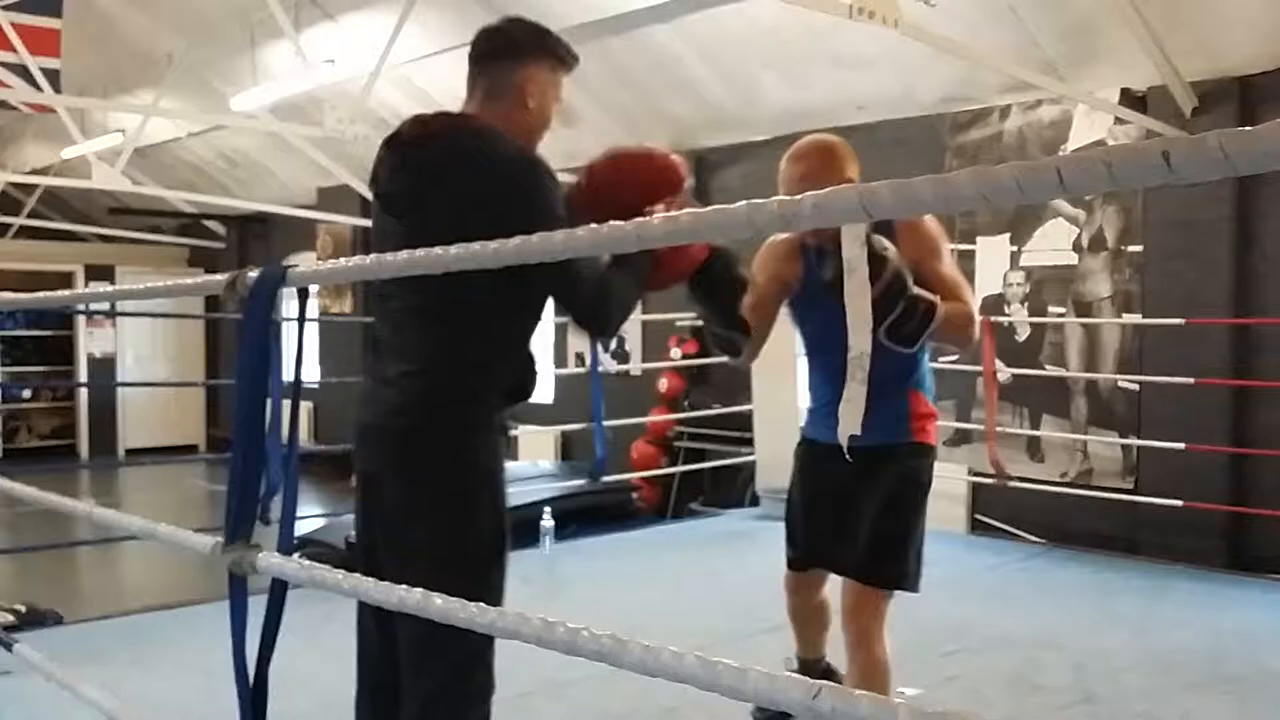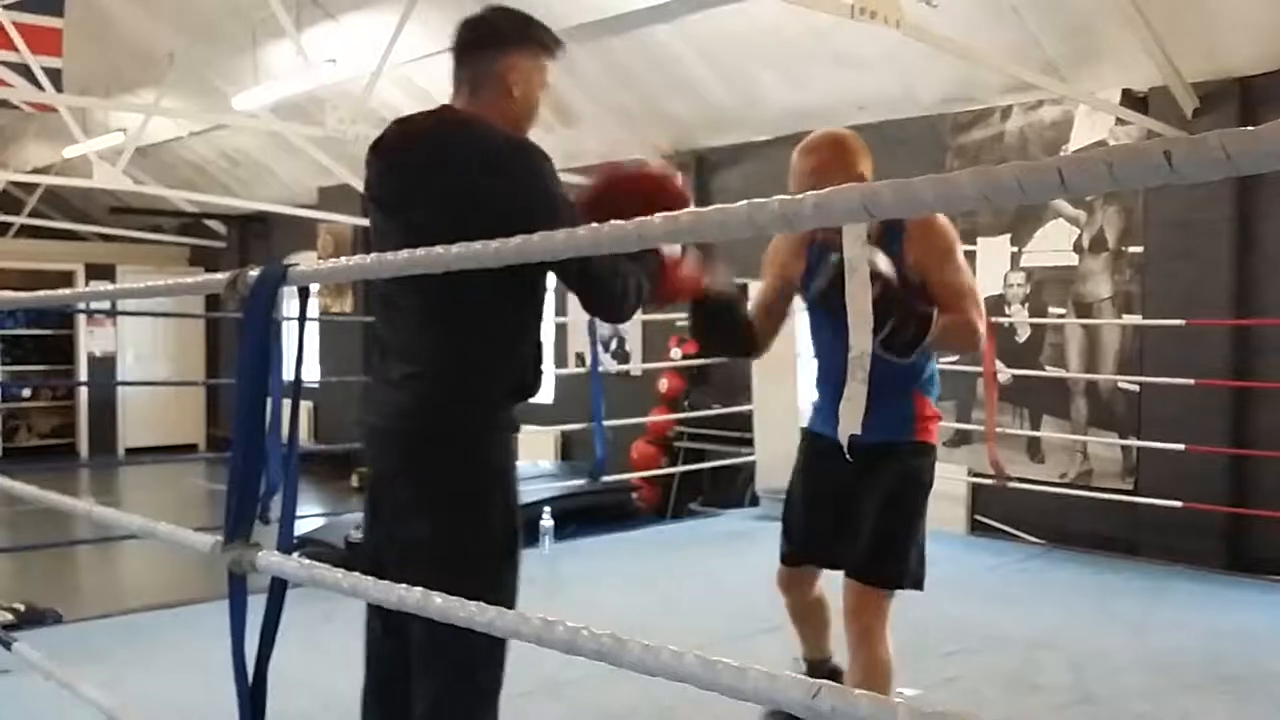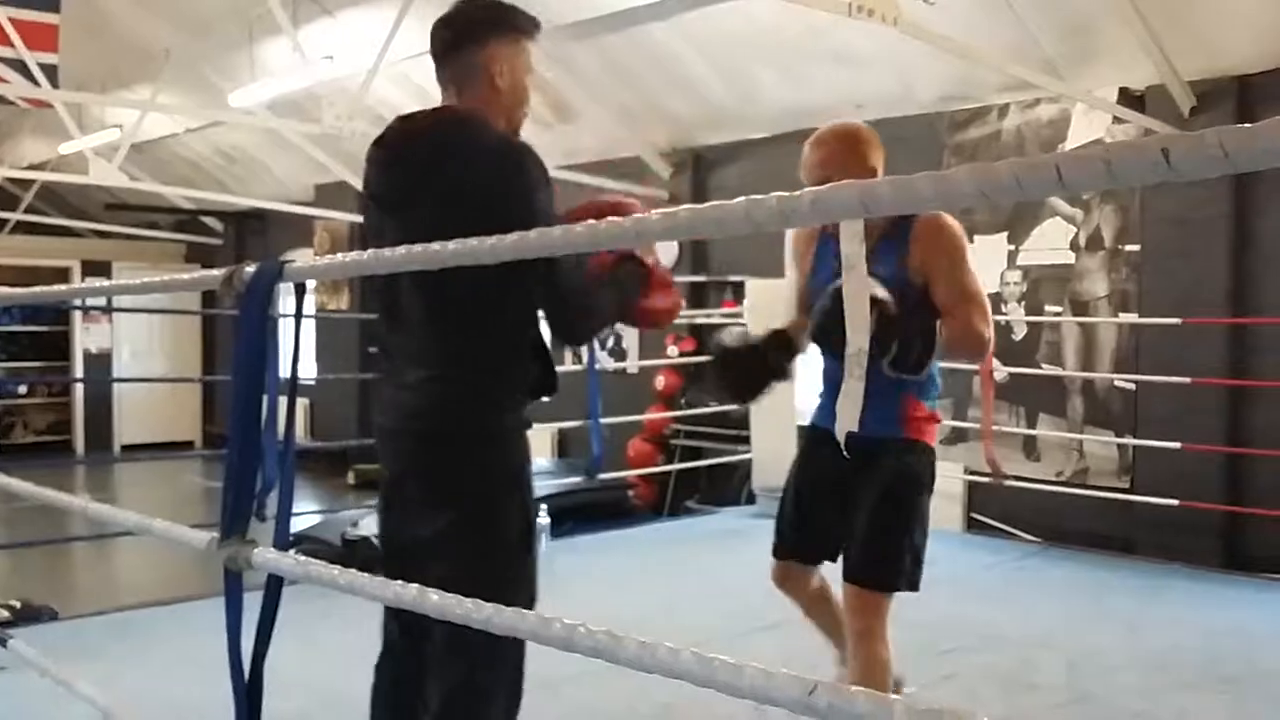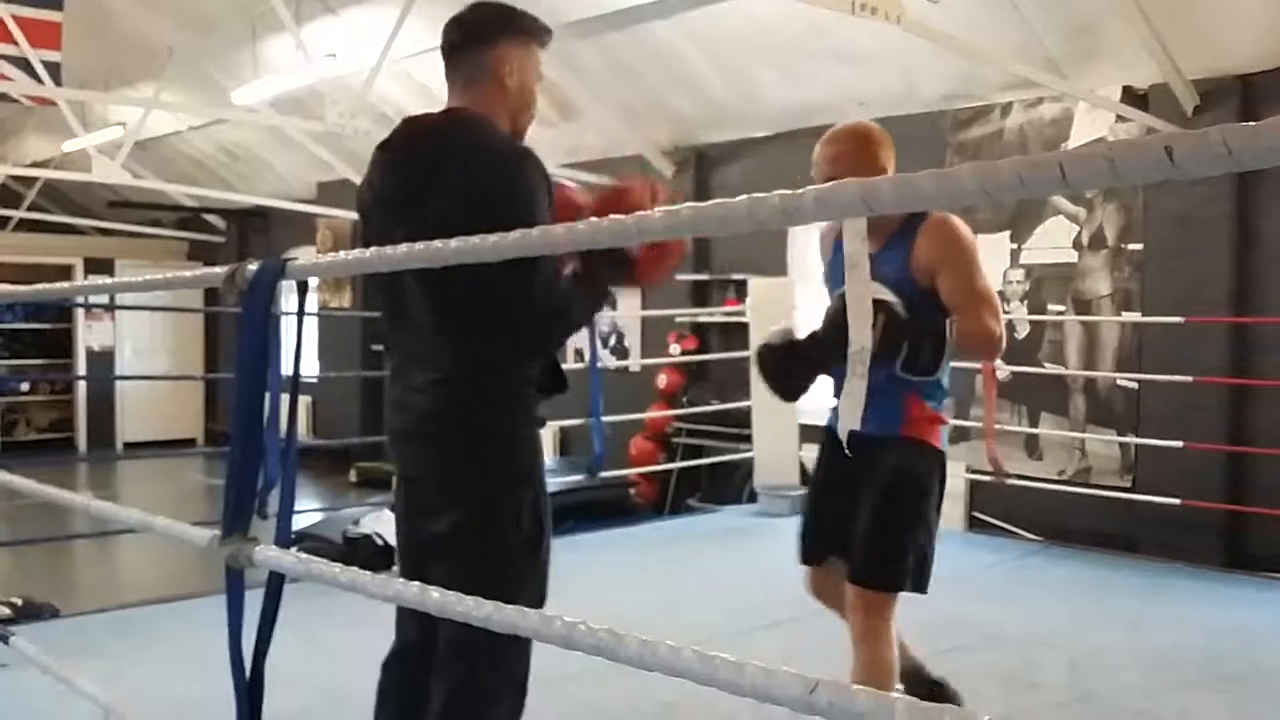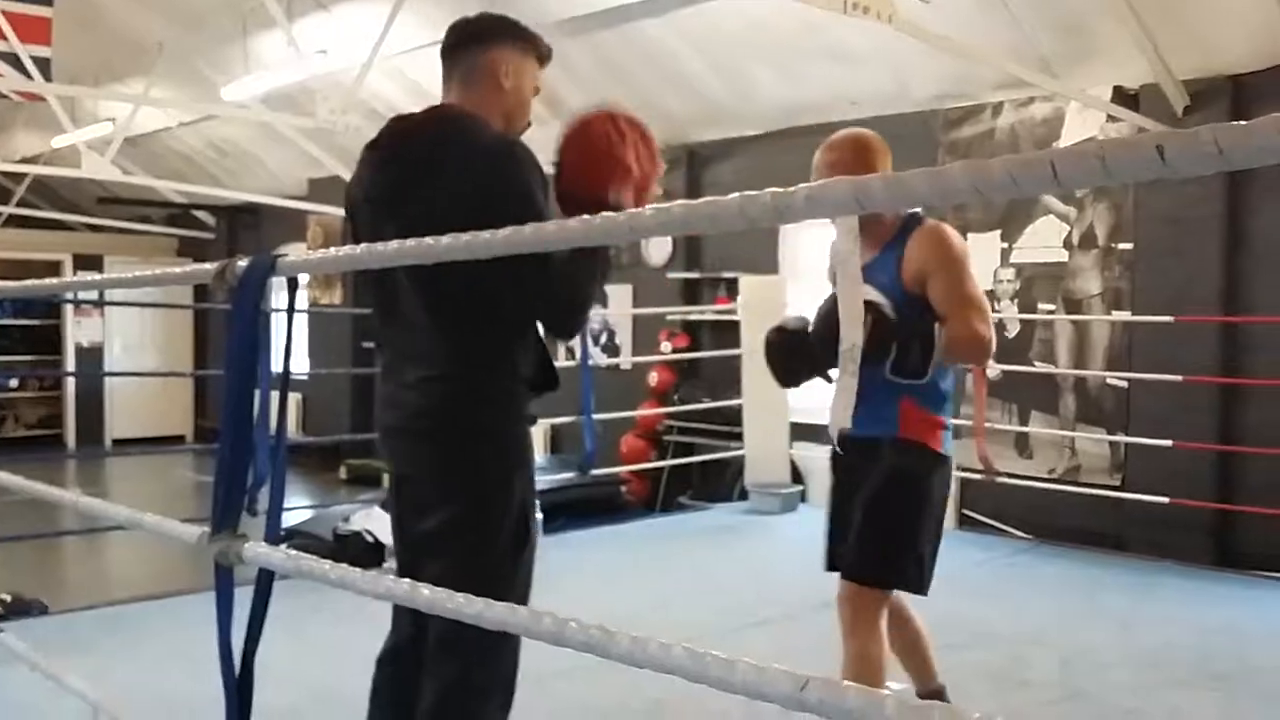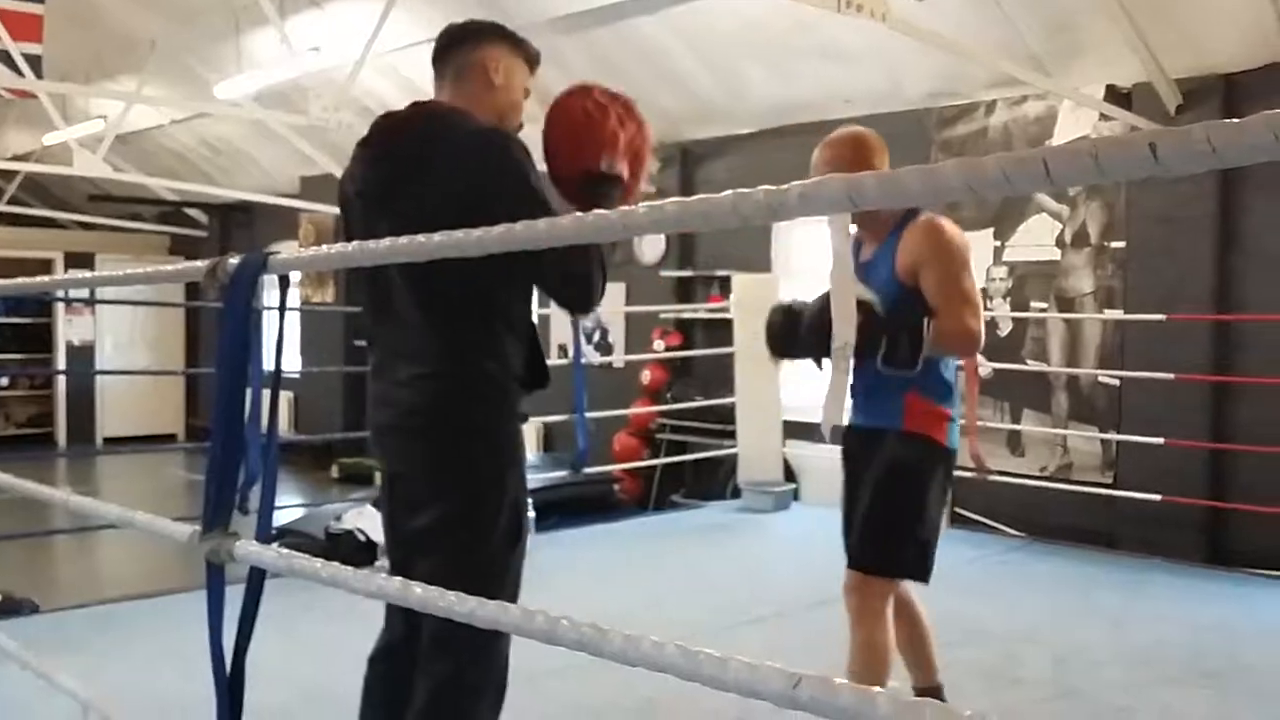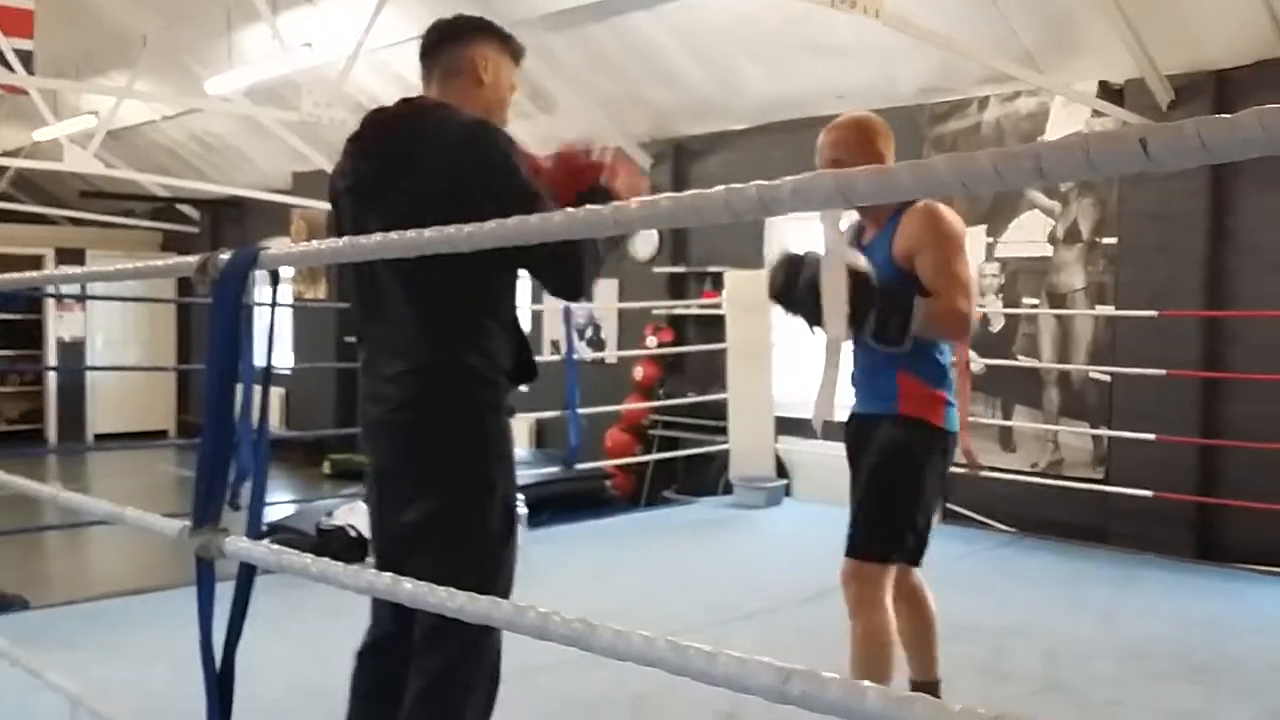
dt=0.1s
person 1, frame 1
left shoulder: (403, 163)
right shoulder: (509, 173)
right elbow: (595, 311)
right wrist: (639, 248)
left hip: (384, 423)
right hip: (451, 434)
left knee: (391, 641)
right knee: (450, 659)
person 1, frame 2
left shoulder: (393, 161)
right shoulder: (505, 162)
right elbow: (610, 295)
left wrist: (579, 231)
right wrist: (647, 256)
left hip: (393, 422)
right hip: (462, 432)
left knee: (399, 641)
right knee: (461, 655)
person 1, frame 3
left shoulder: (387, 164)
right shoulder: (500, 164)
right elbow: (574, 316)
left wrist: (580, 263)
right wrist: (628, 279)
left hip: (403, 422)
right hip: (477, 430)
left knee: (414, 636)
right knee: (480, 654)
person 1, frame 4
left shoulder: (388, 167)
right shoulder: (502, 163)
right elbow: (540, 321)
left wrist: (557, 260)
right wrist: (604, 266)
left hip: (418, 420)
right hip: (485, 430)
left knee: (424, 631)
right knee: (485, 649)
person 1, frame 5
left shoulder: (376, 167)
right shoulder: (495, 161)
right elbow: (561, 302)
left hip: (408, 416)
right hip: (478, 424)
left knee: (419, 627)
right knee: (473, 646)
person 1, frame 6
left shoulder: (368, 165)
right shoulder: (488, 153)
right elbow: (578, 287)
left hip: (399, 413)
right hip: (469, 420)
left knee: (410, 625)
right knee: (464, 644)
person 1, frame 7
left shoulder: (359, 163)
right shoulder: (472, 145)
right elbow: (569, 273)
right wrist: (598, 202)
left hip: (388, 412)
right hip: (457, 417)
left knee: (399, 623)
right knee: (456, 641)
person 2, frame 1
left shoulder: (910, 235)
right shoulder: (781, 253)
left elbow: (964, 326)
right elbow: (746, 342)
left wrist: (890, 297)
left hip: (898, 444)
right hip: (824, 439)
left knee: (863, 607)
right knee: (802, 580)
right ankle: (812, 675)
person 2, frame 2
left shoulder: (921, 234)
right shoulder: (795, 246)
left elbow: (970, 332)
right elbow: (757, 335)
left wrist: (890, 312)
right wrist: (723, 317)
left hip: (898, 443)
right hip: (827, 434)
left knee: (865, 606)
right knee: (795, 577)
right ankle: (823, 675)
person 2, frame 3
left shoulder: (930, 235)
right shoulder: (811, 238)
left elbow: (978, 338)
left wrist: (892, 332)
right wrist: (766, 357)
left hip: (898, 439)
right hip: (829, 428)
left knee: (864, 603)
right knee: (790, 571)
right ankle: (858, 669)
person 2, frame 4
left shoulder: (937, 235)
right shoulder: (835, 238)
left elbow: (989, 337)
left wrist: (902, 335)
right wrist: (811, 354)
left hip: (906, 441)
right hip: (847, 431)
left knee: (870, 604)
right knee: (827, 579)
right ankle: (914, 680)
person 2, frame 5
left shoulder: (931, 243)
right shoulder: (852, 246)
left elbow: (977, 342)
left wrist: (889, 342)
right wrist: (817, 349)
left hip: (910, 443)
right hip: (858, 437)
left knee: (859, 601)
right knee: (874, 591)
right ankle: (936, 700)
person 2, frame 6
left shoulder: (927, 236)
right shoulder: (855, 244)
left elbow: (967, 335)
left wrist: (883, 335)
left hip: (915, 435)
right hip: (866, 429)
left knee: (865, 591)
right knee: (884, 585)
right ankle: (932, 702)
person 2, frame 7
left shoulder: (927, 221)
right shoulder: (860, 230)
left elbow: (958, 320)
left wrist: (869, 302)
right wrist: (818, 301)
left hip: (915, 418)
right hip: (873, 414)
left knee: (863, 578)
right knee: (897, 571)
right ankle: (926, 695)
person 3, frame 1
left shoulder: (1114, 212)
right shoulder: (1086, 217)
left hip: (1104, 304)
right hip: (1076, 305)
left knee: (1107, 384)
right knee: (1075, 381)
left ankle: (1130, 448)
right ankle: (1080, 455)
person 3, frame 2
left shoulder: (1114, 212)
right shoulder: (1087, 217)
left hip: (1104, 304)
right hip: (1077, 304)
left knee: (1107, 395)
right knee: (1076, 386)
left ankle: (1130, 454)
right ankle: (1080, 459)
person 3, frame 3
left shoulder: (1112, 212)
right shoulder: (1084, 217)
left hip: (1100, 303)
right hip: (1073, 303)
left knee: (1103, 385)
right knee: (1072, 382)
left ankle: (1125, 452)
right ankle: (1076, 457)
person 3, frame 4
left shoulder: (1115, 210)
right shoulder: (1086, 215)
left hip: (1103, 301)
right hip: (1076, 302)
left knee: (1105, 383)
right knee: (1074, 381)
left ankle: (1127, 449)
right ankle: (1078, 455)
person 3, frame 5
left shoulder: (1106, 210)
right shoulder: (1077, 215)
left hip: (1094, 301)
right hip: (1066, 301)
left knee: (1095, 382)
right knee: (1064, 378)
left ankle: (1116, 448)
right ankle: (1069, 453)
person 3, frame 6
left shoulder: (1098, 208)
right shoulder: (1067, 214)
left hip: (1086, 299)
right hip: (1058, 299)
left knee: (1087, 380)
right knee: (1057, 377)
left ankle: (1108, 445)
right ankle: (1061, 451)
person 3, frame 7
left shoulder: (1090, 205)
right shoulder: (1059, 210)
left hip: (1077, 295)
right hip: (1050, 296)
left knee: (1078, 375)
right knee: (1048, 373)
left ankle: (1100, 441)
right ankle: (1052, 447)
person 4, frame 1
left shoulder: (1038, 306)
right shoulder: (989, 304)
left elbow: (1035, 352)
left wrist: (1023, 326)
right wrist: (996, 365)
left hip: (1023, 364)
right hip: (994, 361)
left knee: (1039, 377)
left ankle: (1034, 439)
right ankle: (963, 430)
person 4, frame 2
left shoulder: (1038, 307)
right shoulder: (990, 304)
left elbow: (1035, 353)
left wrist: (1023, 327)
right wrist: (996, 365)
left hip: (1023, 364)
right hip: (995, 363)
left knee: (1039, 378)
right knee: (966, 366)
left ankle: (1034, 440)
right ankle: (963, 430)
person 4, frame 3
left shoulder: (1034, 306)
right shoulder: (987, 303)
left elbow: (1031, 351)
left wrist: (1020, 325)
right wrist: (992, 363)
left hip: (1019, 362)
right hip: (990, 360)
left knee: (1035, 377)
right knee: (960, 367)
left ankle: (1030, 438)
right ankle: (959, 428)
person 4, frame 4
left shoulder: (1037, 304)
left elbow: (1034, 350)
left wrist: (1023, 324)
right wrist: (995, 362)
left hip: (1021, 360)
right hip: (993, 359)
left knee: (1038, 377)
left ankle: (1032, 437)
right ankle: (961, 427)
person 4, frame 5
left shoulder: (1028, 304)
left elbow: (1023, 349)
left wrist: (1014, 323)
left hip: (1010, 359)
left knee: (1028, 377)
left ankle: (1022, 435)
person 4, frame 6
left shoulder: (1021, 303)
left elbow: (1017, 347)
left wrist: (1005, 323)
right wrist: (977, 358)
left hip: (1007, 357)
right hip: (977, 355)
left knee: (1021, 377)
left ankle: (1014, 433)
person 4, frame 7
left shoulder: (1011, 299)
left elbow: (1008, 344)
left wrist: (998, 318)
right wrist: (968, 354)
left hip: (997, 355)
right hip: (969, 353)
left knee: (1012, 371)
left ankle: (1006, 429)
